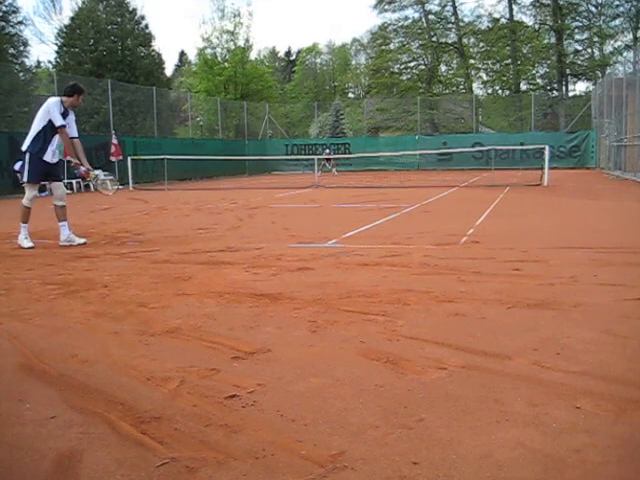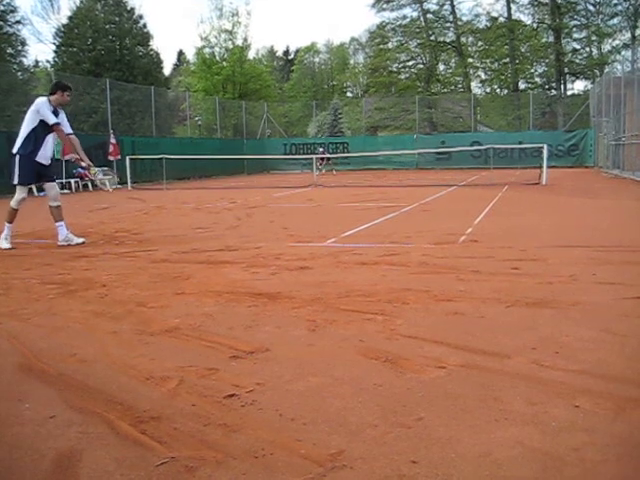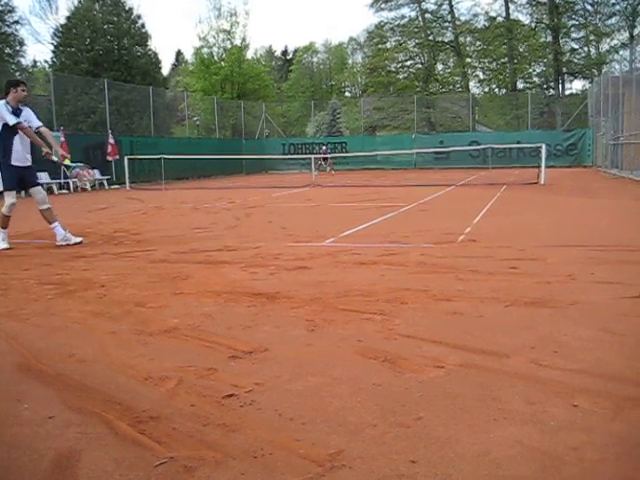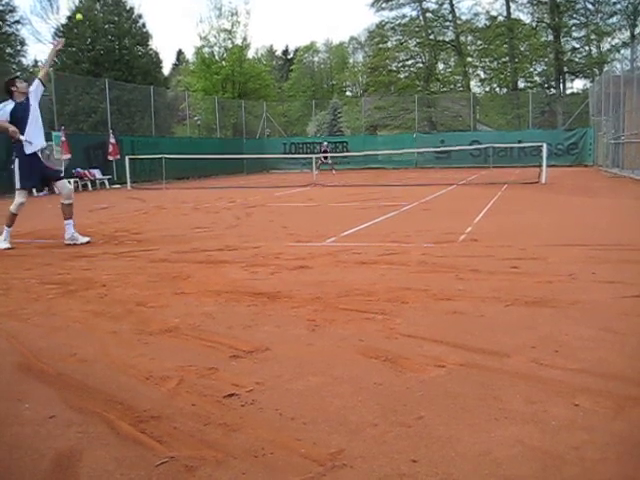
dt=0.5s
person 1, frame 1
left shoulder: (70, 115)
right shoulder: (53, 103)
left elbow: (75, 140)
right elbow: (62, 132)
left wrist: (85, 163)
right wrist: (74, 158)
left hip: (53, 157)
right hip: (35, 154)
left knee: (60, 194)
right knee: (31, 194)
left ankle: (65, 235)
right ankle: (23, 234)
person 1, frame 2
left shoulder: (60, 113)
right shoulder: (41, 102)
left elbow: (71, 136)
right elbow: (58, 130)
left wrist: (85, 158)
right wrist: (73, 153)
left hip: (44, 159)
right hip: (26, 155)
left knee: (54, 194)
right knee: (21, 196)
left ankle: (64, 235)
person 1, frame 3
left shoulder: (26, 111)
left elbow: (42, 129)
right elbow: (23, 129)
left wrist: (58, 149)
right wrist: (43, 147)
left hip: (25, 162)
left knee: (41, 197)
left ankle: (61, 235)
person 1, frame 4
left shoulder: (33, 96)
left elbow: (44, 71)
left wrist: (54, 50)
left hip: (42, 154)
right hip: (25, 157)
left knee: (66, 190)
right knee: (21, 199)
left ankle: (70, 234)
